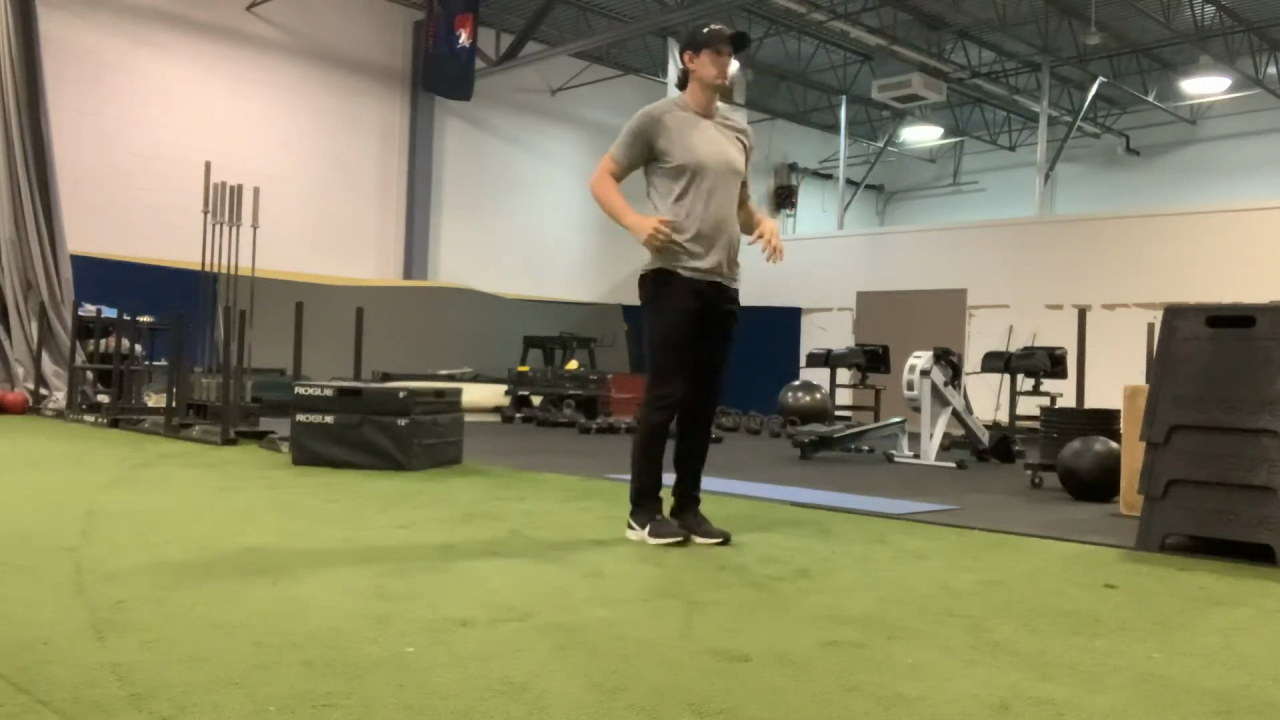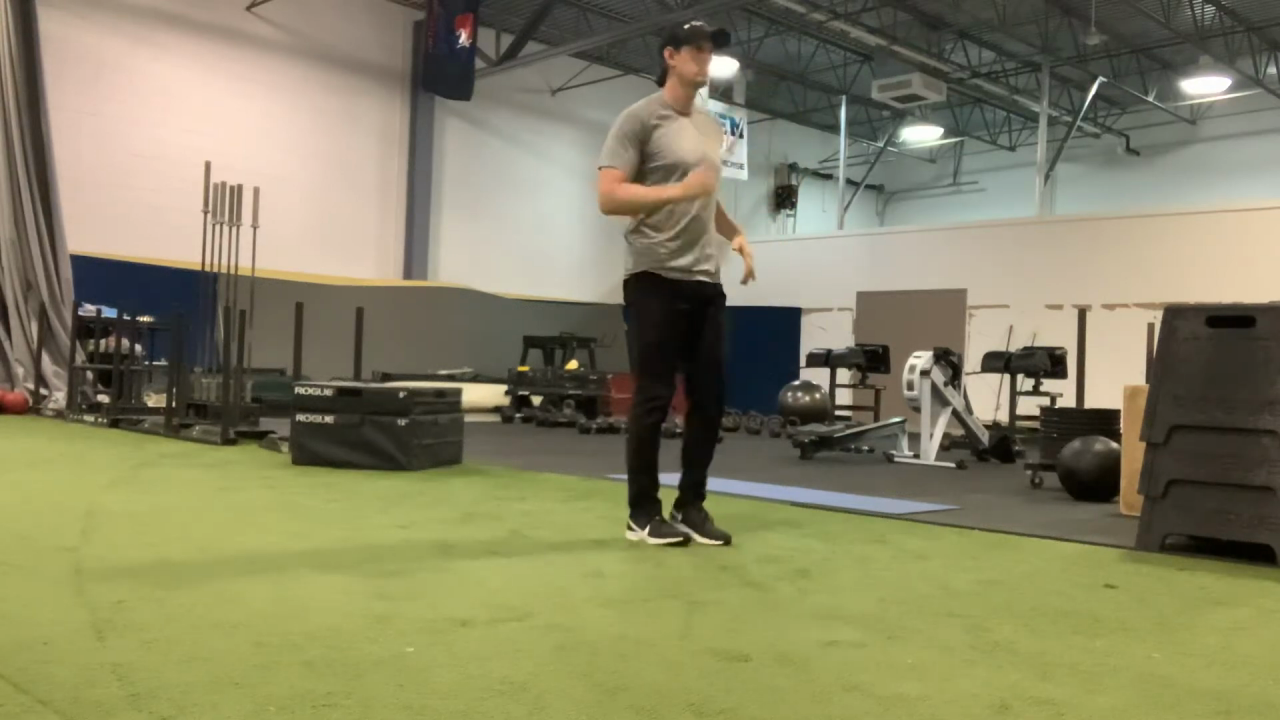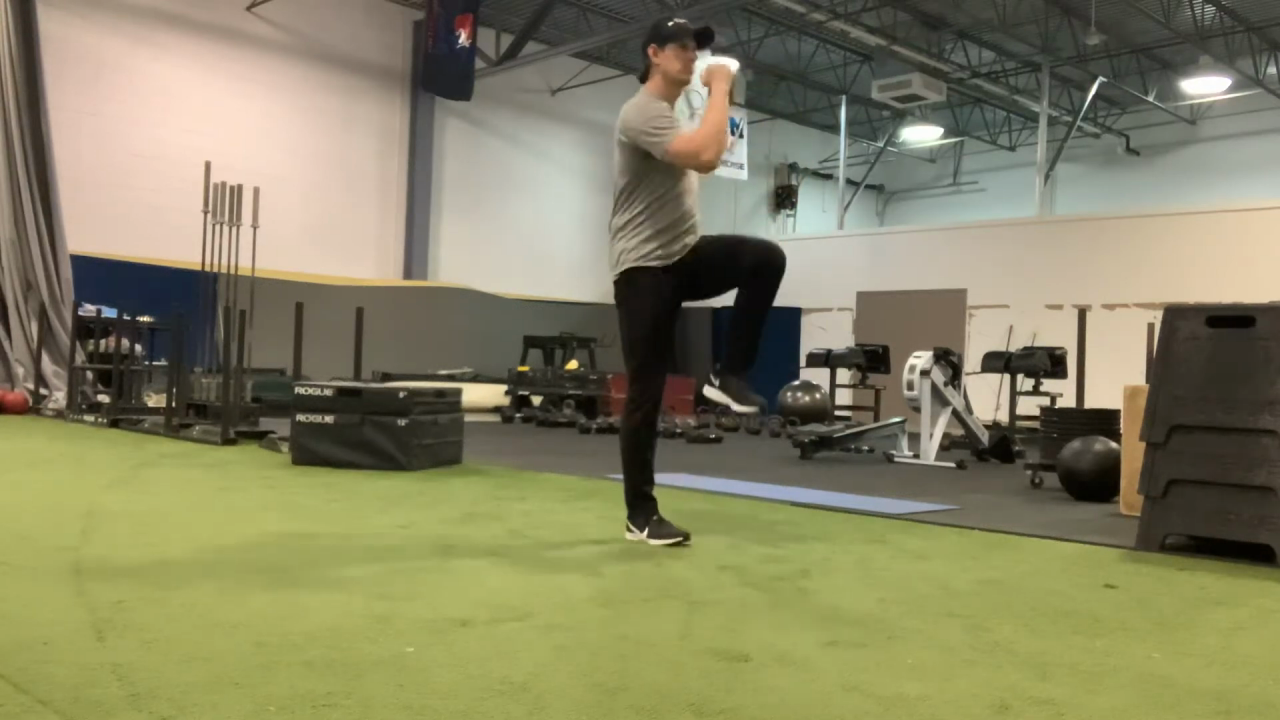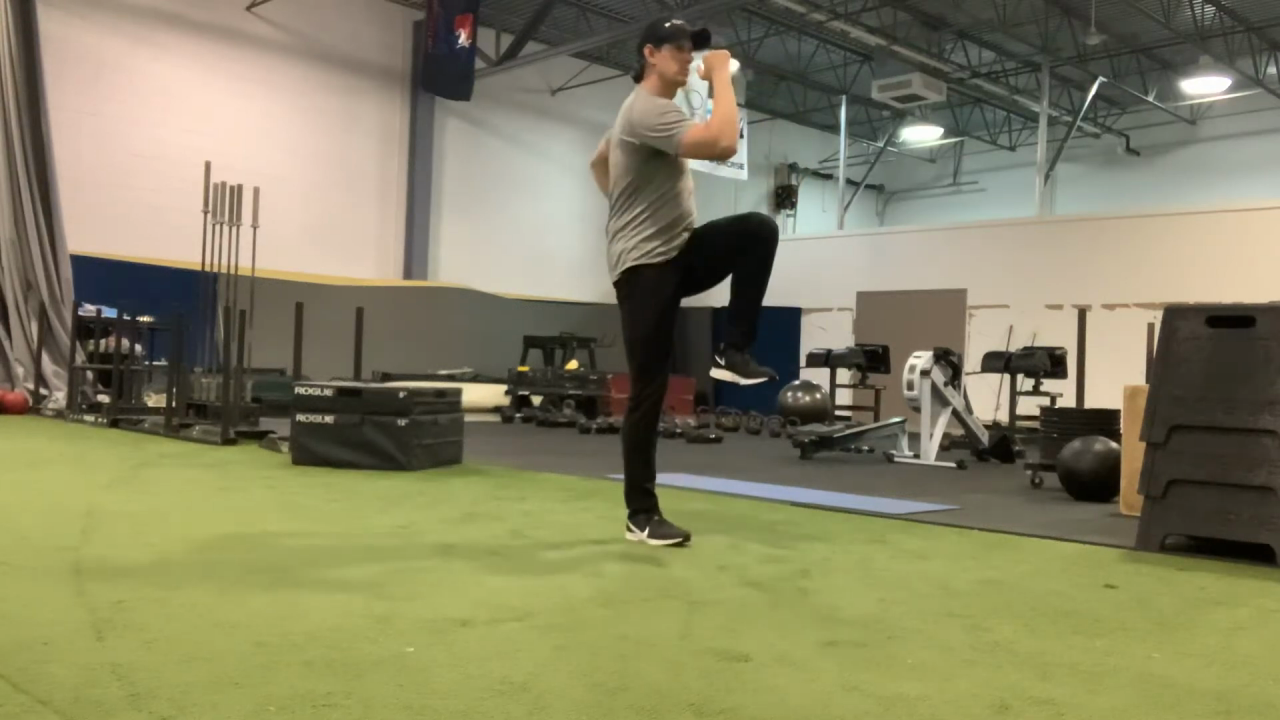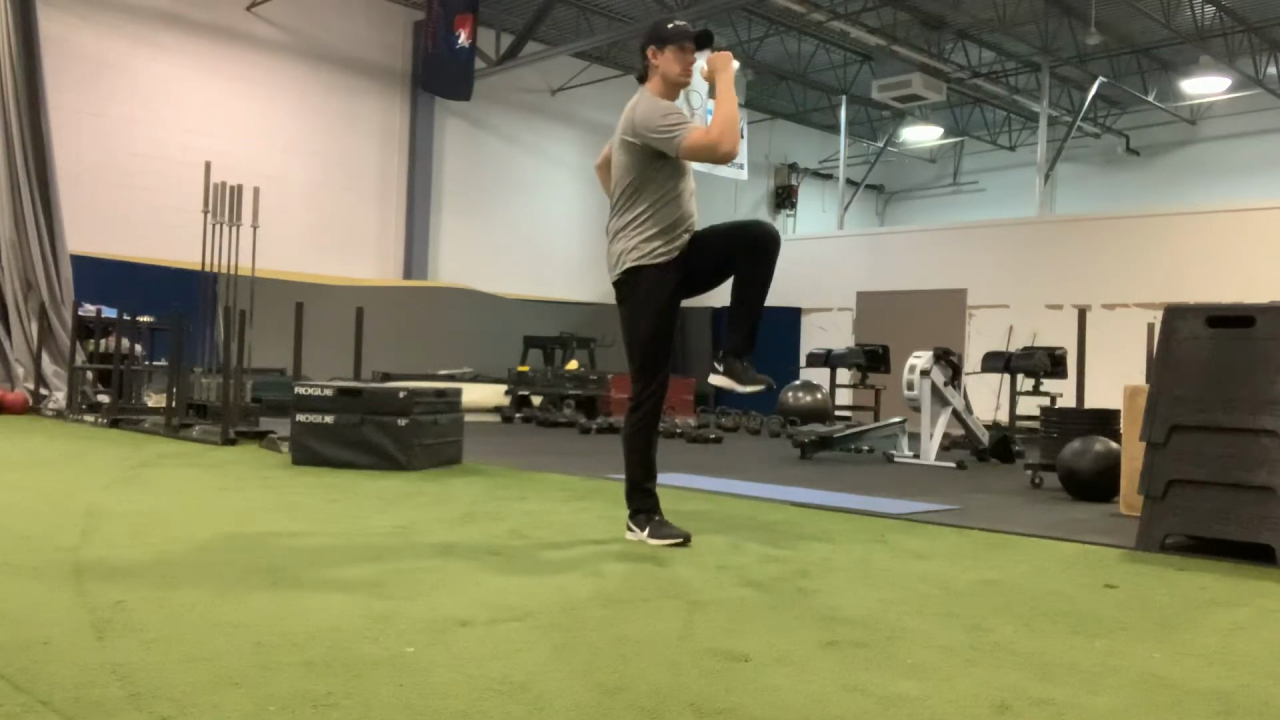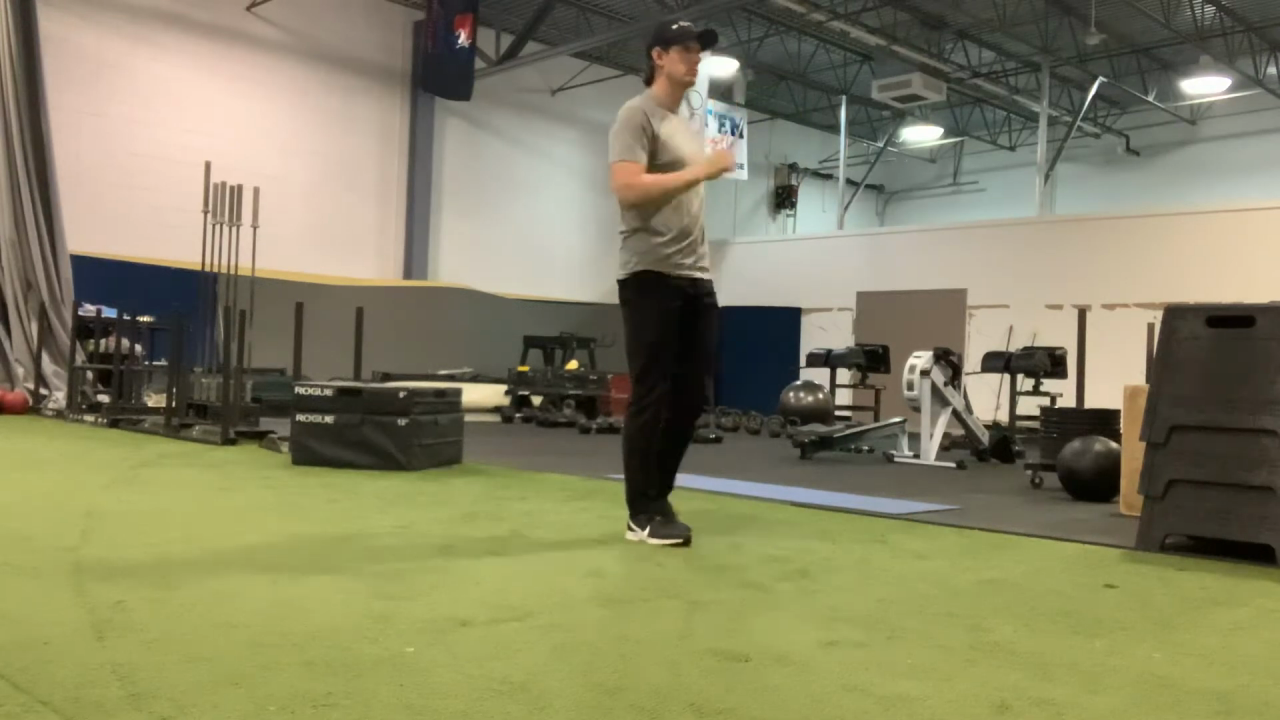
dt=0.4s
person 1, frame 1
left shoulder: (738, 132)
right shoulder: (657, 119)
right elbow: (601, 180)
left wrist: (763, 223)
right wrist: (635, 221)
left hip: (722, 283)
right hip: (672, 278)
left knee: (703, 399)
right knee: (667, 394)
left ankle: (687, 507)
right ankle: (643, 512)
person 1, frame 2
left shoulder: (711, 126)
right shoulder: (639, 120)
right elbow: (608, 196)
left wrist: (735, 233)
right wrist: (678, 191)
left hip: (707, 278)
right hip: (656, 278)
left knee: (709, 395)
right knee: (654, 396)
left ankle: (691, 508)
right ankle: (643, 513)
person 1, frame 3
left shoulder: (666, 111)
right shoulder: (644, 112)
right elbow: (706, 157)
right wrist: (719, 91)
left hip: (684, 255)
right hip: (643, 267)
left knee: (765, 259)
right knee: (646, 393)
left ankle: (728, 375)
right ankle: (641, 515)
person 1, frame 4
left shoulder: (652, 109)
right shoulder: (648, 110)
left elbow: (598, 160)
right elbow: (723, 144)
right wrist: (721, 77)
left hip: (680, 251)
right hip: (644, 264)
left knee: (759, 231)
right knee: (648, 392)
left ankle: (734, 352)
right ankle: (641, 514)
person 1, frame 5
left shoulder: (661, 111)
right shoulder: (648, 111)
left elbow: (603, 163)
right elbow: (724, 148)
right wrist: (726, 81)
left hip: (683, 251)
right hip: (644, 266)
left knee: (759, 239)
right knee: (650, 392)
left ankle: (731, 360)
right ankle: (642, 514)
person 1, frame 6
left shoulder: (685, 123)
right shoulder: (638, 115)
right elbow: (629, 190)
right wrist: (700, 169)
left hip: (694, 275)
right hip: (651, 276)
left knee: (690, 397)
right knee: (651, 397)
left ankle: (659, 499)
right ankle: (642, 514)
